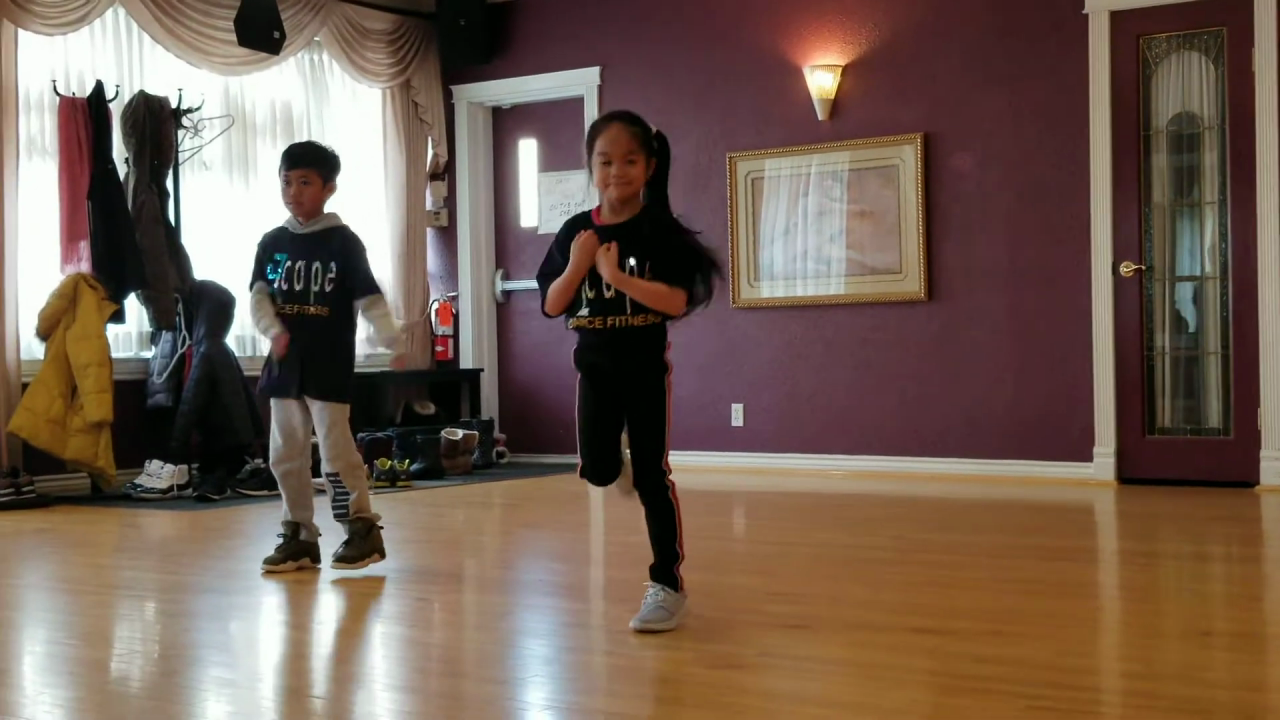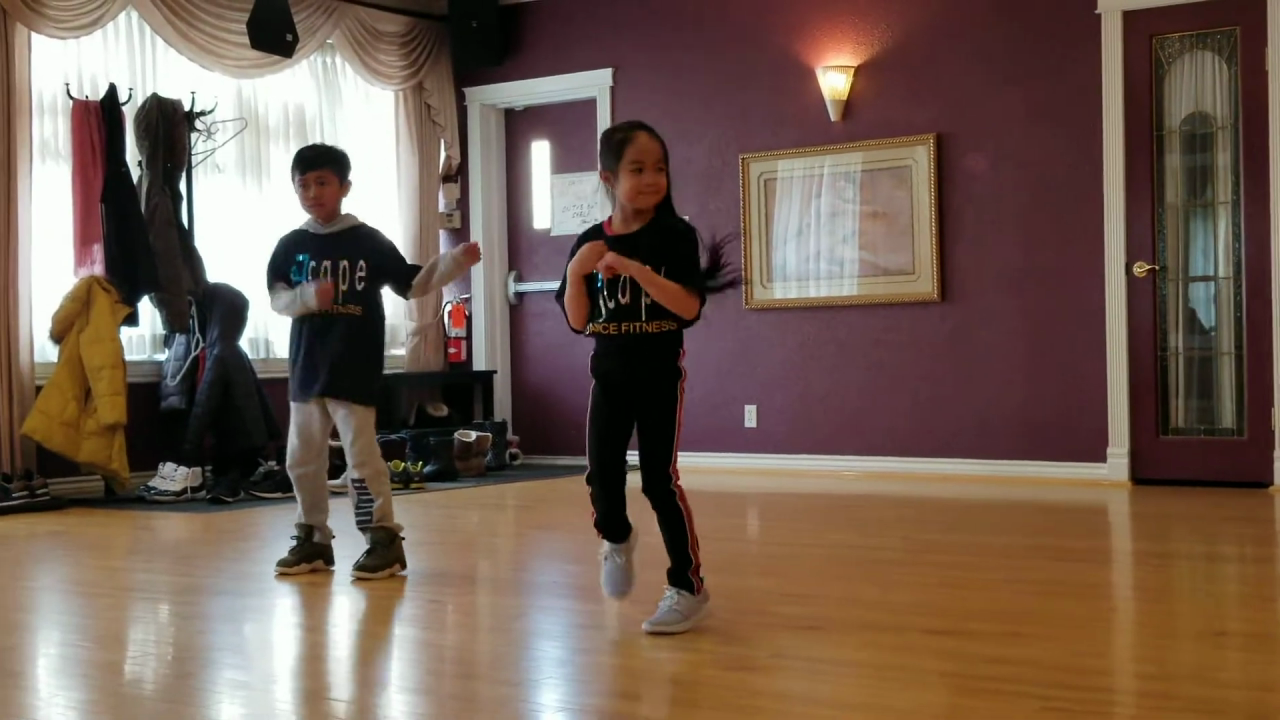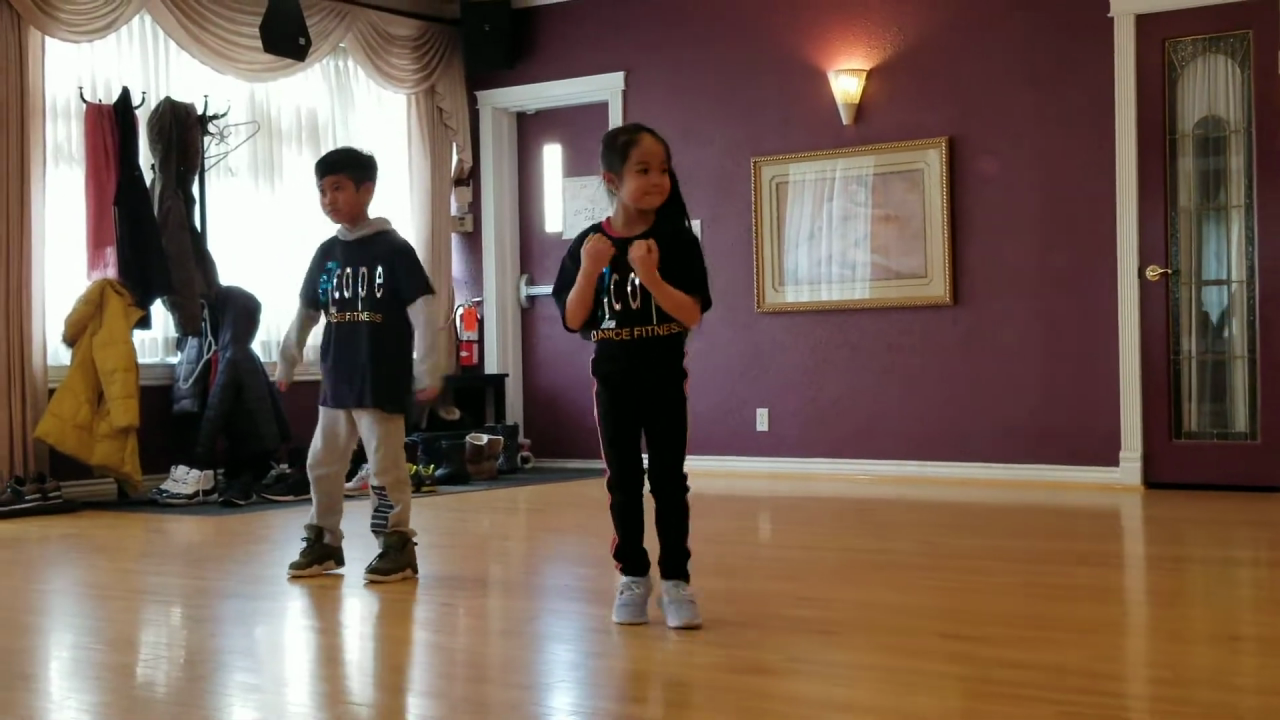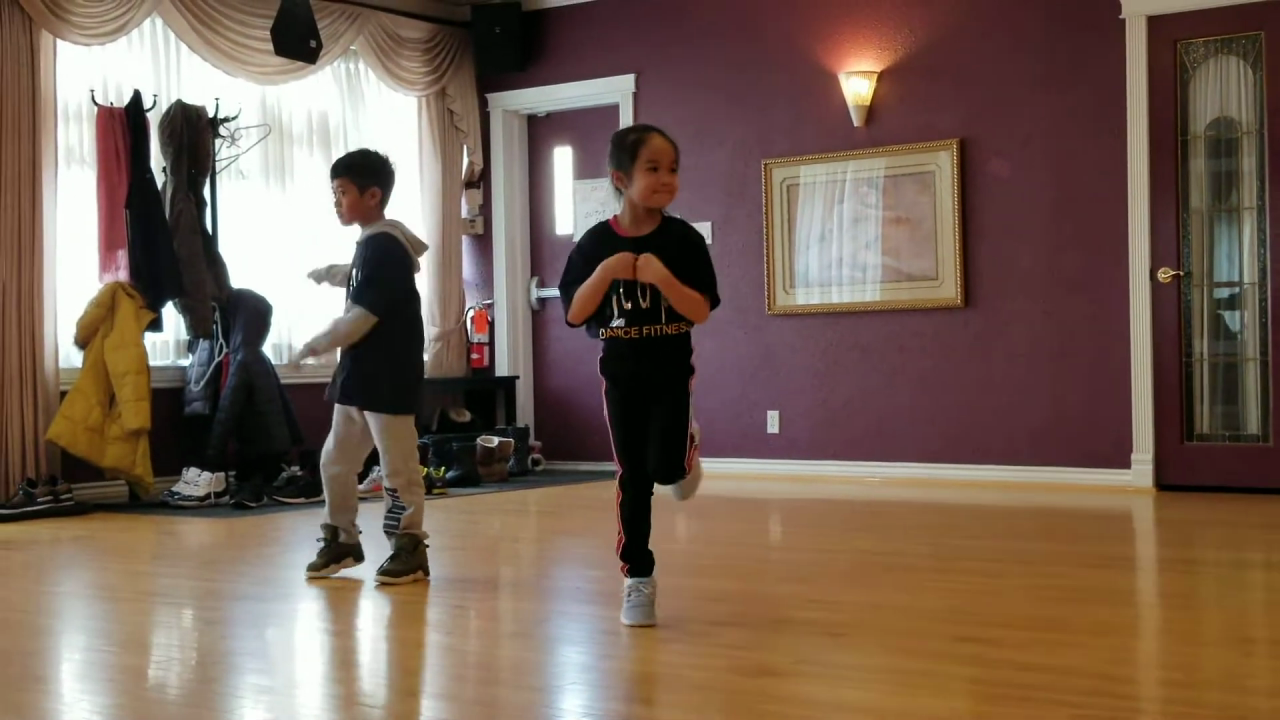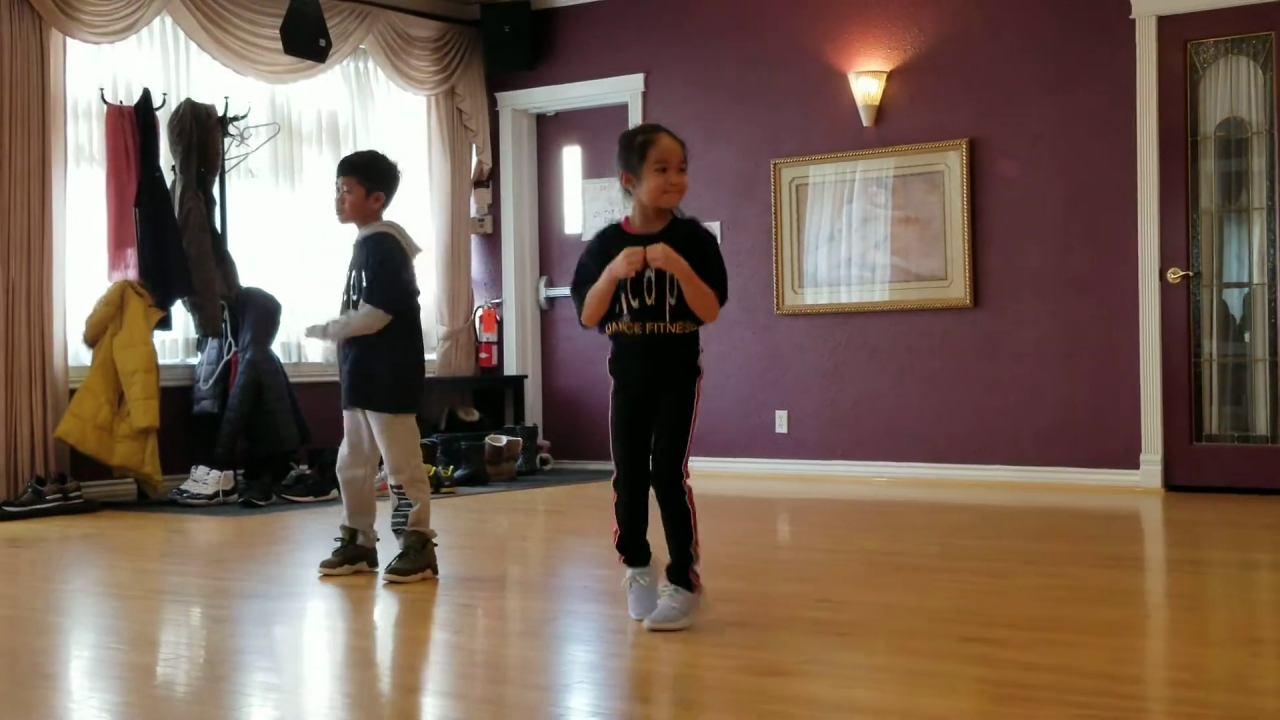
dt=0.2s
person 1, frame 1
left shoulder: (663, 229)
right shoulder: (576, 231)
left elbow: (679, 302)
right elbow: (551, 307)
left wrist: (620, 277)
right wrist: (577, 266)
left hip: (646, 365)
right hip: (594, 364)
left knee: (651, 473)
right knee: (594, 465)
left ankle: (668, 583)
right ankle: (614, 463)
person 1, frame 2
left shoulder: (675, 235)
right shoulder: (590, 243)
left elbow: (690, 307)
right elbow: (577, 322)
left wrist: (634, 271)
right wrist: (574, 276)
left hip: (660, 372)
right hip: (609, 372)
left knee: (660, 480)
right knee: (601, 476)
left ankle: (686, 586)
right ankle: (616, 538)
person 1, frame 3
left shoulder: (678, 238)
right shoulder: (589, 244)
left elbow: (692, 315)
right elbow: (572, 320)
left wrist: (650, 277)
right wrist: (588, 273)
left hip: (664, 376)
right hip: (611, 377)
left knee: (668, 480)
right knee: (623, 480)
left ankle: (675, 580)
right ankle: (632, 576)
person 1, frame 4
left shoulder: (683, 240)
right shoulder: (596, 242)
left elbow: (701, 312)
right elbow: (574, 315)
left wrist: (663, 279)
right wrist: (603, 274)
left hip: (670, 372)
right hip: (620, 374)
left knee: (667, 466)
right knee: (632, 475)
left ankle: (684, 451)
right ankle: (637, 576)
person 1, frame 5
left shoulder: (694, 237)
right shoulder: (607, 243)
left elbow: (711, 309)
right elbow: (588, 315)
left wrist: (678, 265)
right wrist: (614, 272)
left hip: (677, 374)
right hip: (628, 374)
left knee: (668, 472)
right knee: (628, 476)
left ankle: (684, 581)
right ankle: (637, 566)
person 2, frame 1
left shoulder: (344, 243)
right shoulder: (272, 243)
left elbow: (370, 298)
right elbow: (258, 299)
left wrist: (392, 339)
right wrist: (273, 330)
left hip: (328, 370)
right hip: (282, 369)
left knee: (337, 452)
right knee: (286, 458)
left ankle: (364, 532)
right ankle: (300, 538)
person 2, frame 2
left shoulder: (369, 242)
right shoulder: (290, 246)
left elbow: (412, 282)
right elbow: (278, 298)
left wrist: (450, 264)
right wrist: (310, 296)
left hip: (355, 372)
right hip: (308, 372)
left knee: (363, 457)
right knee: (303, 460)
left ankle: (385, 541)
right ankle: (313, 539)
person 2, frame 3
left shoulder: (392, 248)
right shoulder: (327, 252)
left elbow: (419, 309)
right elbow: (307, 309)
left wrist: (426, 368)
right wrist: (287, 359)
left hip: (382, 378)
right hip: (340, 378)
left knee: (386, 463)
right knee: (323, 462)
left ankle: (397, 545)
right ankle: (324, 541)
person 2, frame 4
left shoulder: (385, 247)
right shoulder: (371, 244)
left elbow: (363, 314)
left wrist: (315, 345)
right wrist: (332, 273)
left hip: (389, 378)
right hip: (358, 376)
left knee: (397, 464)
right knee: (336, 460)
left ankle: (409, 546)
right ankle: (340, 539)
person 2, frame 5
left shoulder: (386, 248)
right shoulder: (366, 246)
left elbow: (373, 315)
left wrist: (325, 330)
right wrist: (338, 328)
left hip: (392, 378)
right hip: (361, 378)
left knee: (402, 464)
right knee: (352, 465)
left ankle: (418, 546)
right ankle: (358, 540)
person 3, frame 1
left shoulder: (205, 353)
right shoulder: (221, 351)
left elbow: (190, 404)
left wrist: (173, 458)
left hip: (220, 438)
right hip: (231, 438)
person 3, frame 2
left shoulder: (218, 356)
right shoulder: (234, 353)
left elbow: (203, 407)
left wrist: (187, 461)
left hip: (233, 440)
right hip: (244, 439)
person 3, frame 3
left shoulder: (231, 359)
right shoulder: (247, 357)
left elbow: (216, 410)
left wrist: (199, 466)
left hip: (246, 444)
right hip: (256, 444)
person 3, frame 4
left shoulder: (242, 361)
right shoulder: (257, 359)
left elbow: (227, 412)
left wrist: (211, 467)
left hip: (256, 444)
right hip: (266, 445)
person 3, frame 5
left shoulder: (251, 360)
right shoulder: (267, 358)
left elbow: (235, 410)
left wrist: (219, 462)
left hip: (264, 443)
right hip: (275, 443)
